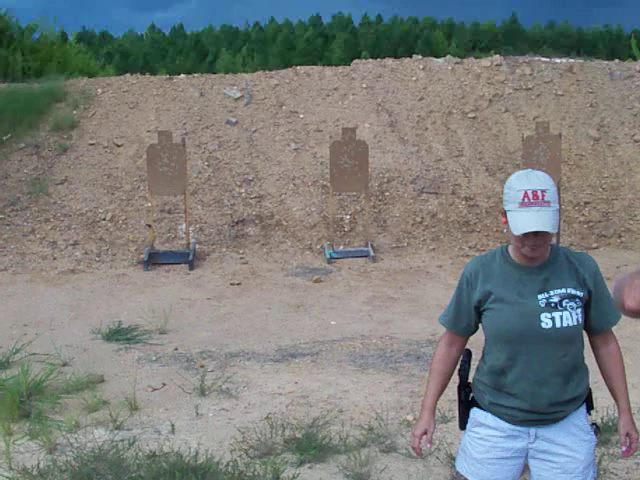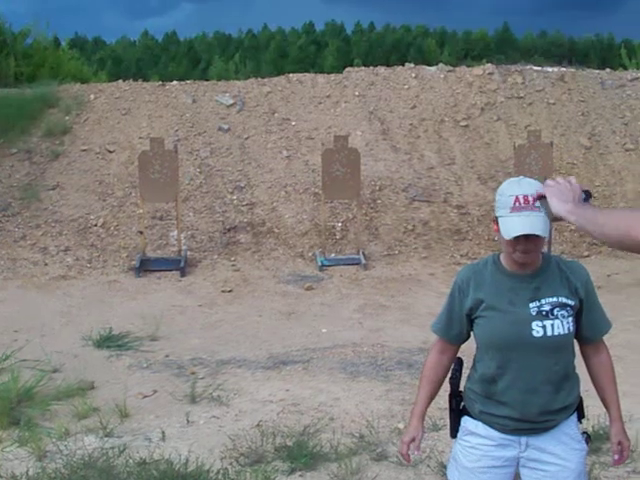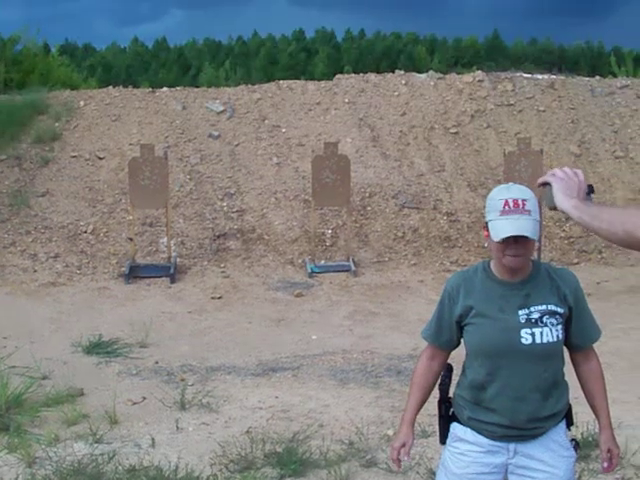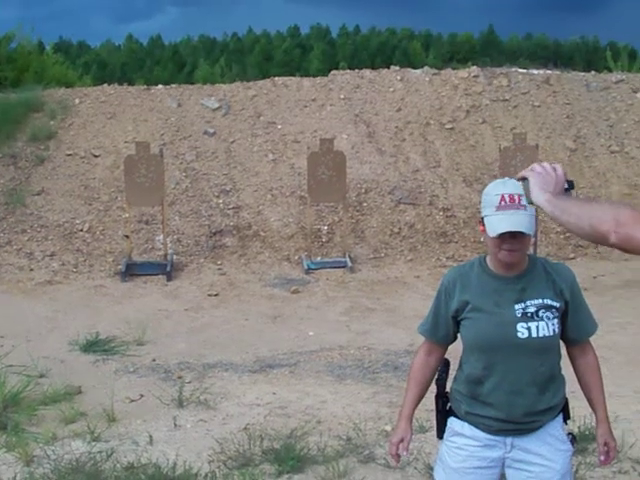
dt=0.3s
person 1, frame 1
left shoulder: (582, 269)
right shoulder: (480, 272)
left elbow: (603, 341)
right elbow: (452, 342)
right wrist: (427, 411)
left hip: (566, 423)
right hip: (495, 422)
person 1, frame 2
left shoulder: (573, 278)
right shoulder: (471, 280)
left elbow: (595, 350)
right elbow: (443, 350)
left wrist: (616, 420)
right wrist: (417, 417)
left hip: (557, 432)
right hip: (486, 430)
person 1, frame 3
left shoulder: (563, 285)
right shoulder: (462, 287)
left elbow: (585, 358)
right elbow: (433, 356)
left wrist: (605, 427)
right wrist: (407, 424)
left hip: (546, 438)
right hip: (475, 436)
person 1, frame 4
left shoulder: (559, 280)
right shoulder: (458, 282)
left elbow: (581, 351)
right elbow: (430, 352)
left wrist: (602, 421)
right wrist: (405, 419)
left hip: (543, 432)
right hip: (473, 431)
